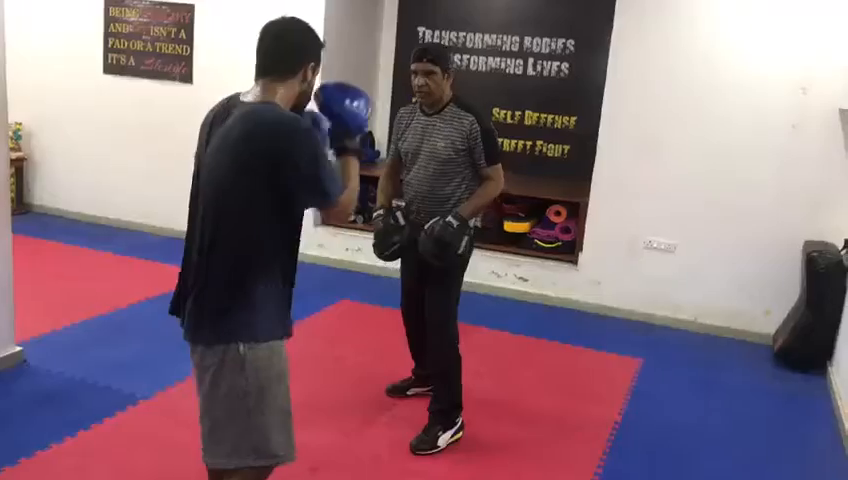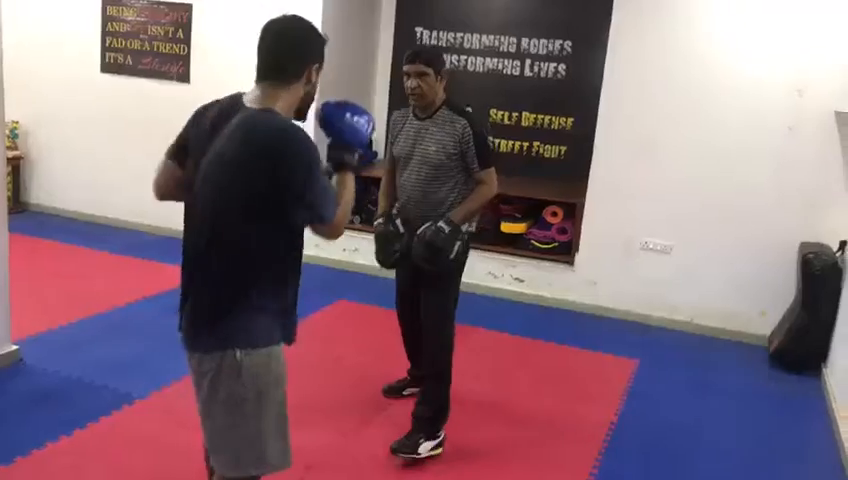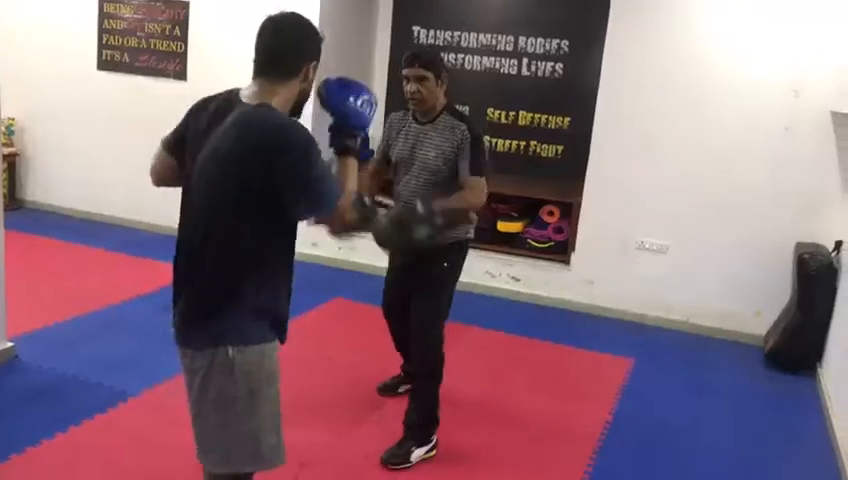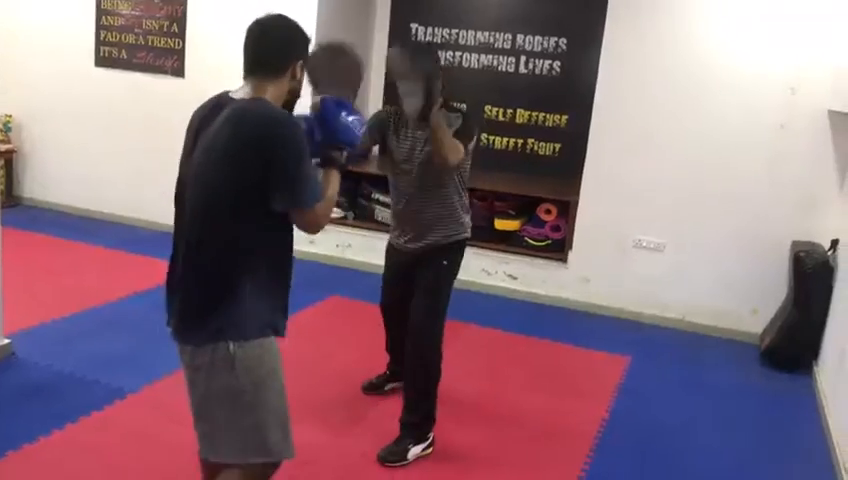
dt=0.2s
person 1, frame 1
left shoulder: (223, 113)
right shoulder: (290, 131)
right elbow: (341, 208)
right wrist: (348, 150)
left hip: (207, 304)
right hip: (243, 318)
left knee: (224, 432)
person 1, frame 2
left shoulder: (214, 115)
right shoulder: (287, 142)
left elbow: (164, 185)
right elbow: (332, 225)
right wrist: (345, 167)
left hip: (208, 310)
right hip: (242, 327)
left knee: (225, 437)
person 1, frame 3
left shoulder: (211, 110)
right shoulder: (286, 137)
left elbow: (162, 172)
right elbow: (341, 214)
right wrist: (349, 149)
left hip: (202, 307)
right hip: (235, 323)
person 1, frame 4
left shoulder: (211, 112)
right shoulder: (277, 128)
right elbow: (313, 219)
right wrist: (334, 163)
left hip: (199, 304)
right hip: (233, 319)
left knee: (224, 435)
person 2, frame 1
left shoulder: (471, 123)
right shoulder: (404, 117)
left elbow: (494, 181)
right elbow: (392, 170)
left wrist: (457, 218)
right wrist: (382, 209)
left hip: (449, 236)
right hip: (413, 232)
left knee: (441, 319)
right knee: (412, 310)
left ankle: (448, 418)
right ankle: (425, 375)
person 2, frame 2
left shoulder: (463, 126)
right shoulder: (399, 120)
left elbow: (488, 185)
left wrist: (450, 223)
right wrist: (383, 217)
left hip: (445, 239)
right hip: (408, 235)
left knee: (436, 324)
right knee: (407, 312)
left ankle: (430, 428)
right ankle: (419, 375)
person 2, frame 3
left shoulder: (463, 131)
right shoulder: (396, 123)
left elbow: (476, 195)
right elbow: (377, 169)
left wrist: (429, 209)
right wrist: (359, 198)
left hip: (444, 245)
left knee: (426, 330)
right knee: (394, 309)
left ankle: (422, 433)
right ankle: (412, 373)
person 2, frame 4
left shoulder: (457, 122)
right shoulder: (390, 118)
left elbow: (449, 159)
left wrist: (428, 108)
left hip: (443, 243)
right hip: (402, 238)
left knee: (424, 328)
right knee: (392, 309)
left ankle: (418, 431)
right ankle: (398, 371)
